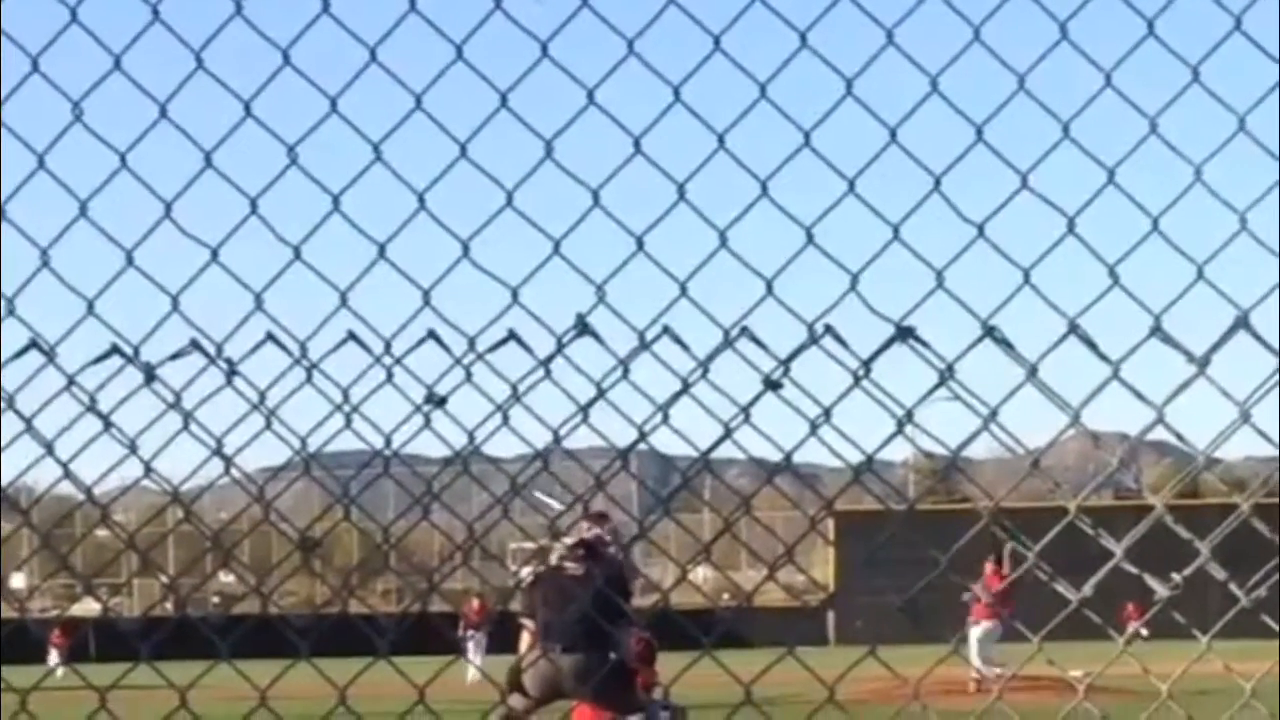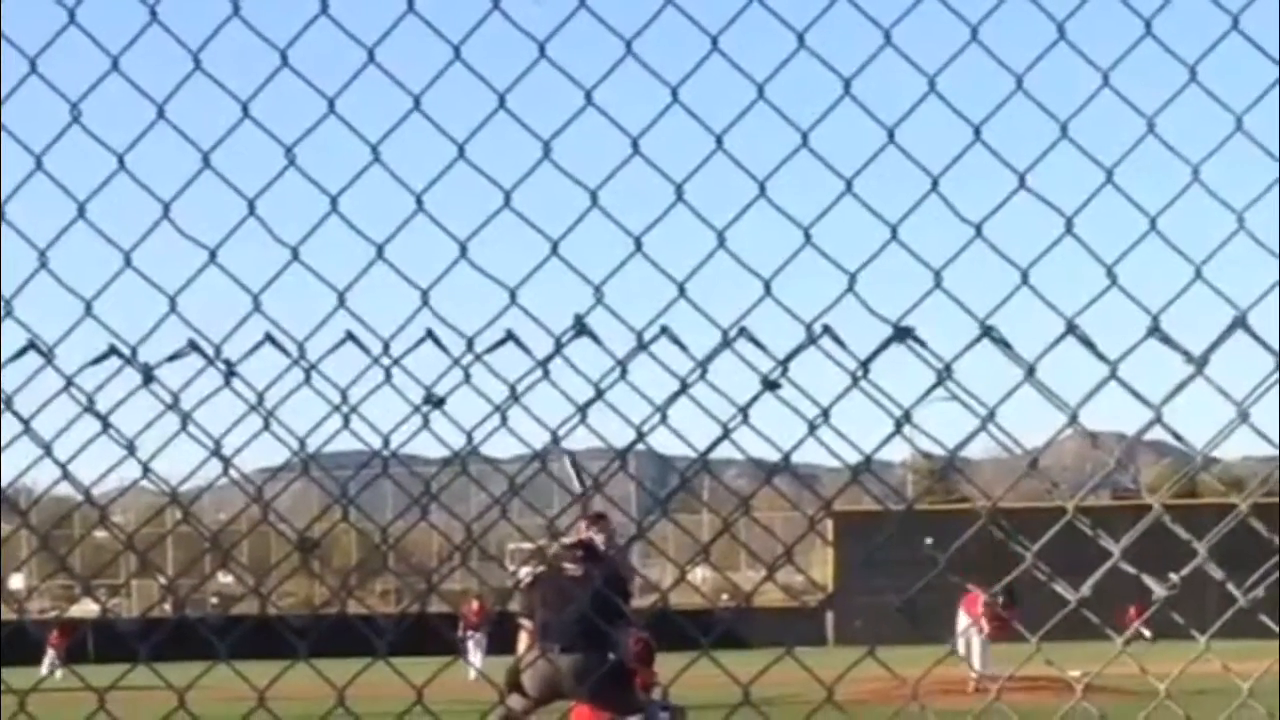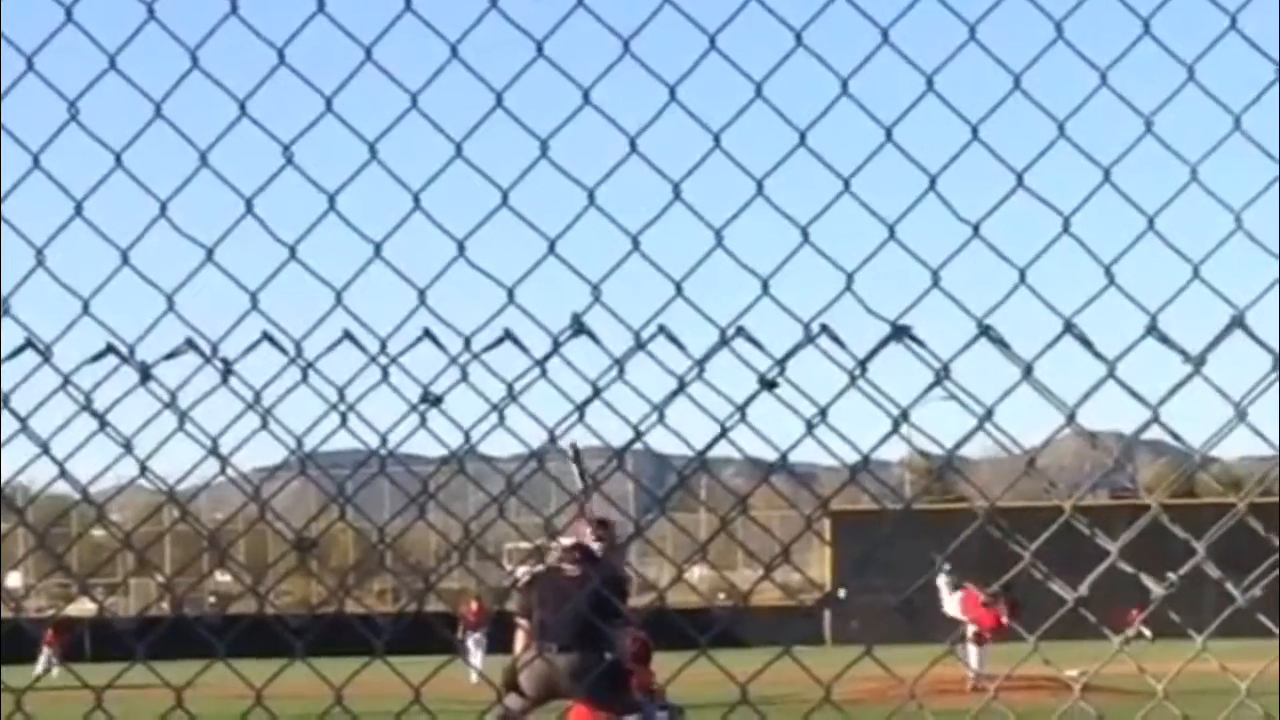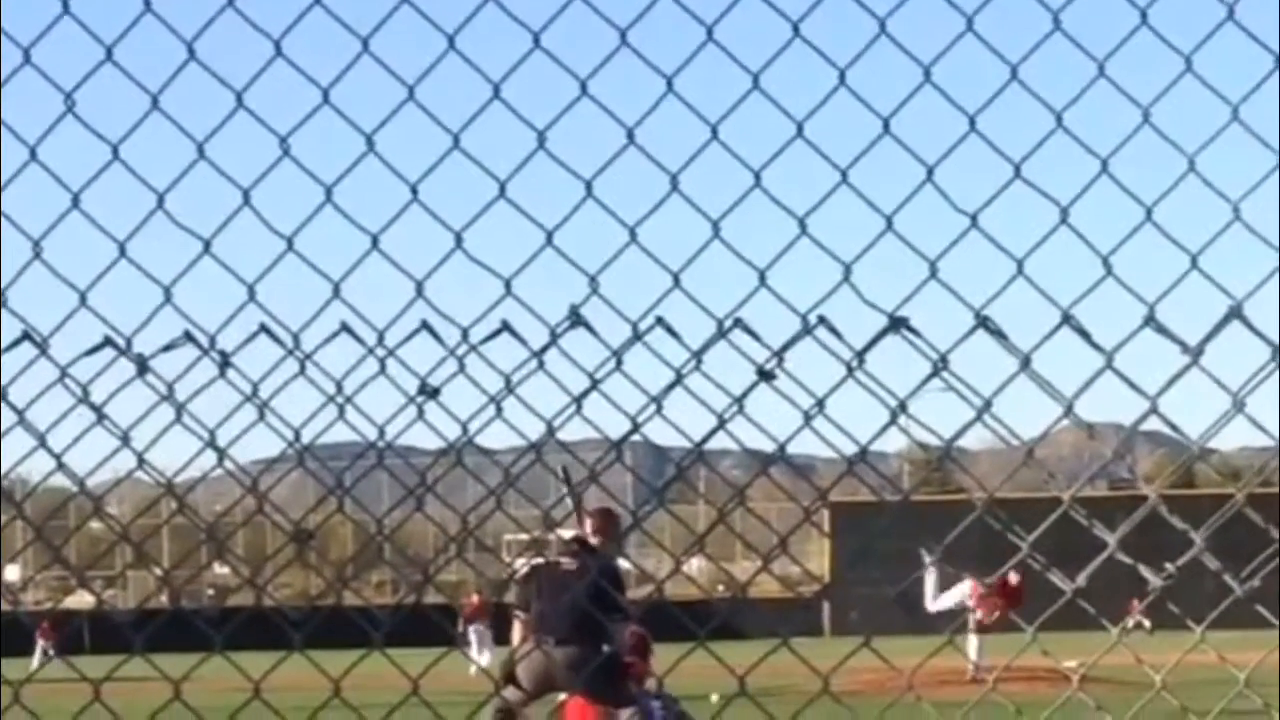
dt=0.2s
person 1, frame 1
left shoulder: (539, 578)
right shoulder: (609, 575)
left elbow: (528, 633)
right elbow: (624, 634)
left hip: (543, 665)
right hip: (590, 665)
person 1, frame 2
left shoulder: (537, 579)
right shoulder: (608, 576)
left elbow: (527, 634)
right elbow: (621, 632)
left wrist: (520, 670)
left hip: (542, 665)
right hip: (589, 665)
person 1, frame 3
left shoulder: (535, 580)
right shoulder: (606, 579)
left elbow: (523, 632)
left wrist: (517, 673)
left hip: (539, 665)
right hip: (583, 665)
person 1, frame 4
left shoulder: (533, 572)
right shoulder: (605, 572)
left elbow: (521, 624)
right elbow: (618, 627)
left wrist: (516, 659)
left hip: (538, 656)
right hip: (582, 656)
